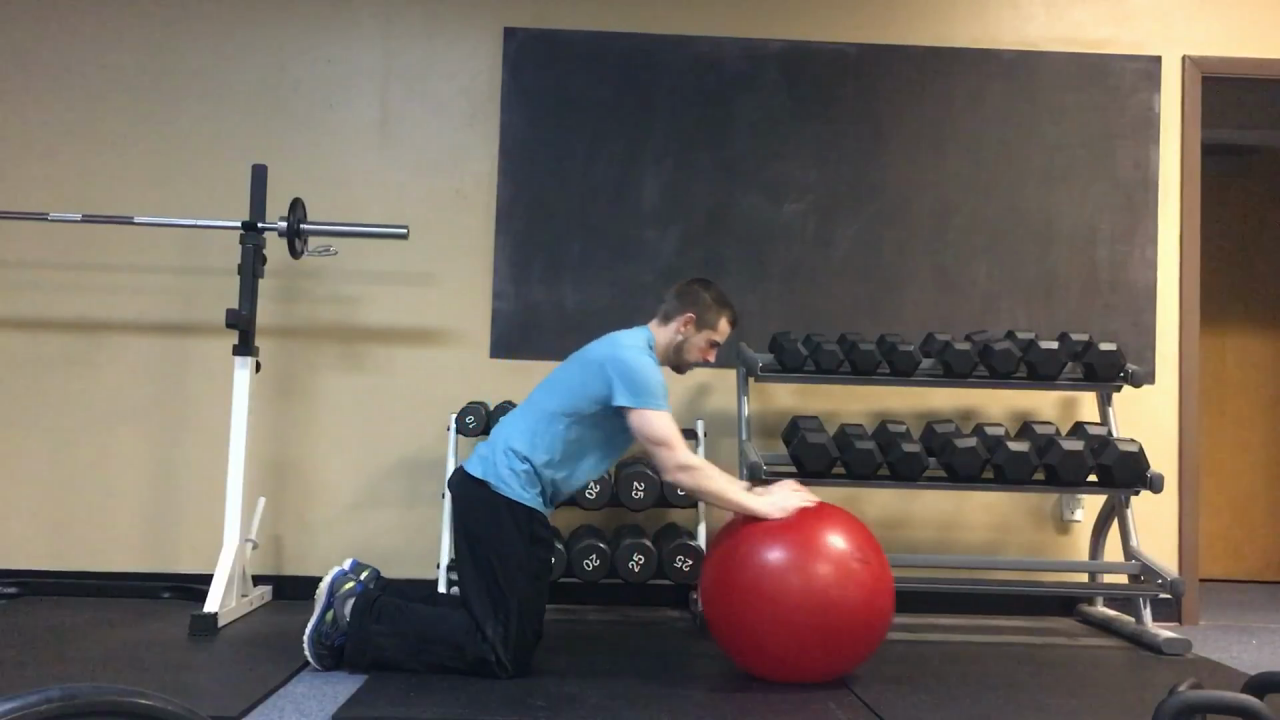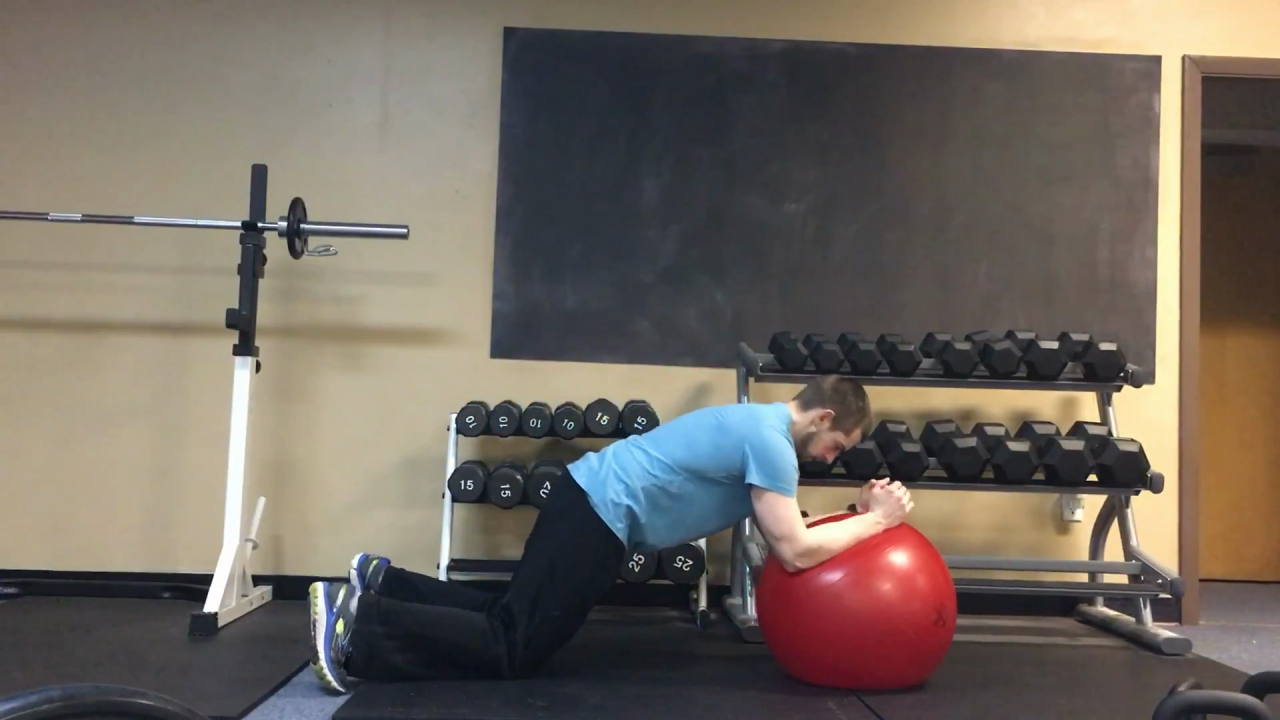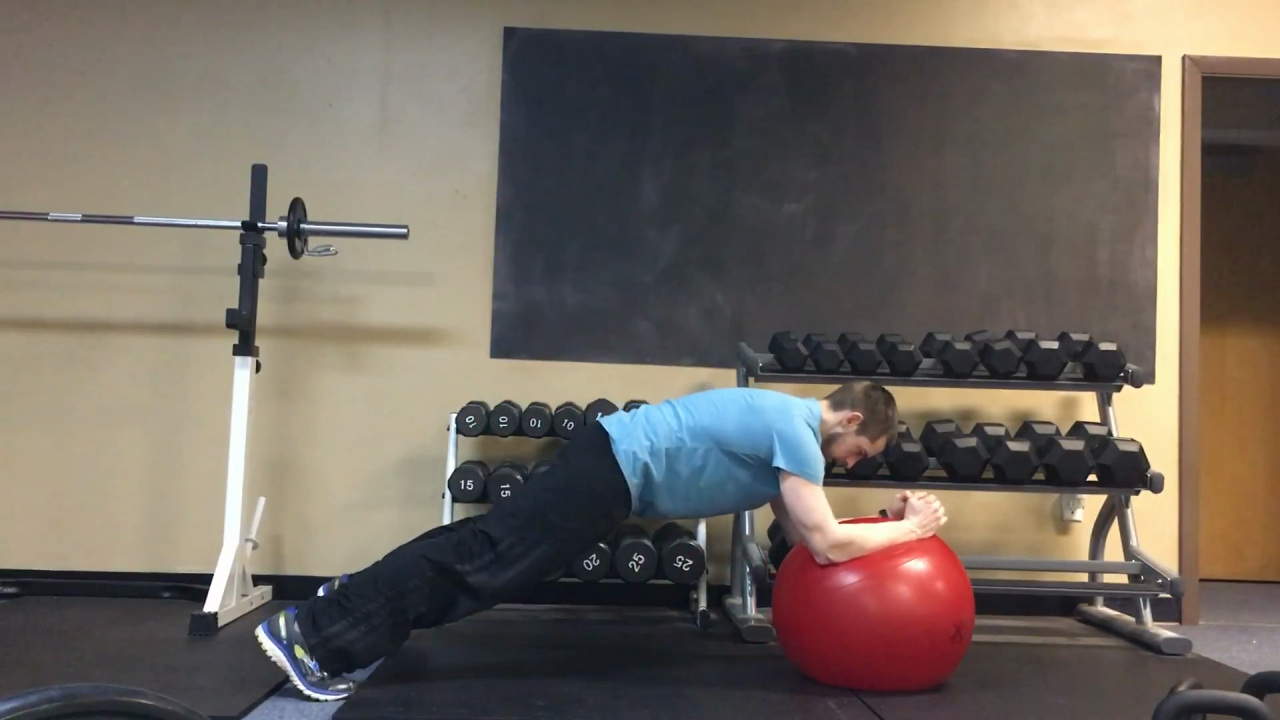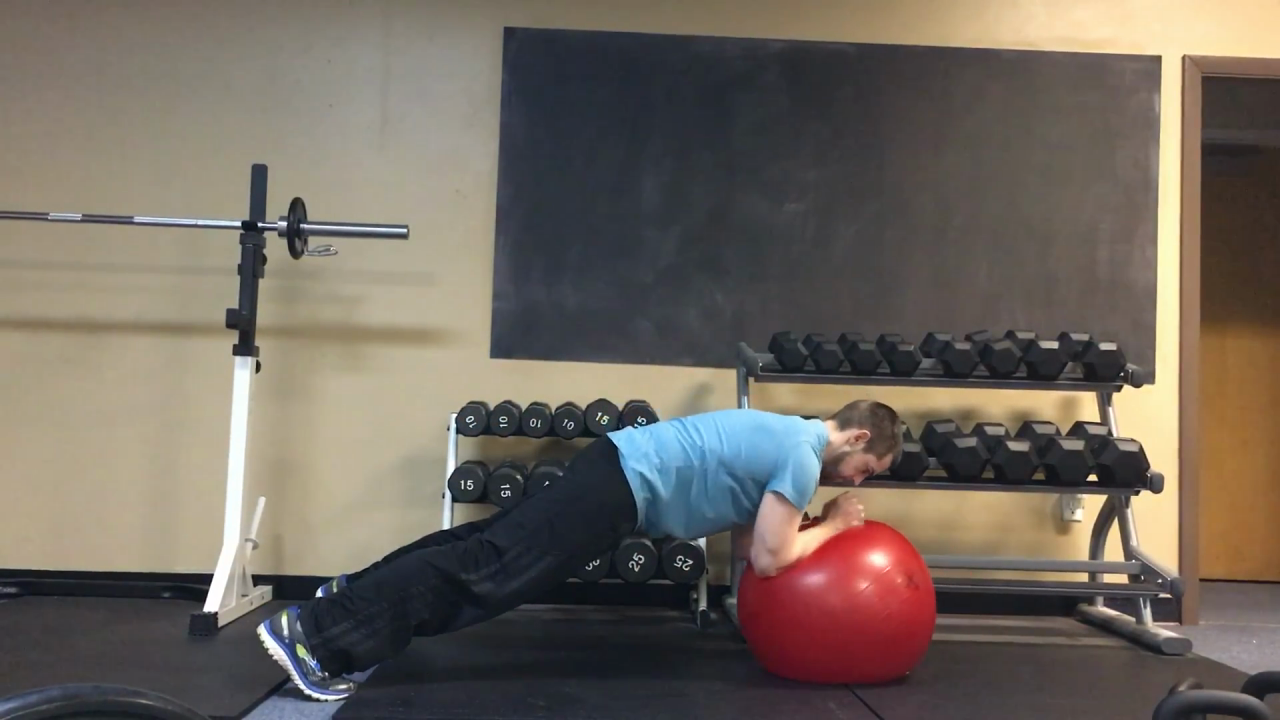
dt=1s
person 1, frame 1
left shoulder: (634, 359)
right shoulder: (633, 359)
left elbow: (680, 464)
right elbow: (677, 468)
left wrist: (752, 494)
right wrist: (761, 505)
left hip: (496, 488)
right hip: (504, 492)
left knee: (501, 628)
right knee: (503, 652)
left ankle: (367, 593)
right ankle: (353, 618)
person 1, frame 2
left shoulder: (761, 427)
right shoulder: (770, 441)
left elbow: (785, 536)
right elbow: (795, 552)
left wrist: (860, 513)
right wrist: (877, 520)
left hip: (588, 499)
right hip: (601, 513)
left knee: (513, 619)
right knee: (511, 646)
left ankle: (379, 586)
right ankle: (354, 624)
person 1, frame 3
left shoulder: (786, 423)
right shoulder: (796, 432)
left elbow: (799, 530)
right elbow: (826, 545)
left wrist: (889, 518)
right wrist: (909, 531)
left hip: (610, 461)
right hip: (614, 469)
left knee: (483, 548)
right knee: (482, 560)
left ankle: (346, 602)
right ankle: (309, 633)
person 1, frame 4
left shoulder: (788, 438)
right shoulder: (803, 456)
left elbow: (748, 533)
right elbow: (770, 561)
left wrist: (814, 521)
right wrist: (832, 526)
left hip: (614, 470)
right hip: (618, 488)
left knee: (485, 548)
right knee: (483, 572)
left ankle: (350, 594)
right ankle: (310, 632)
